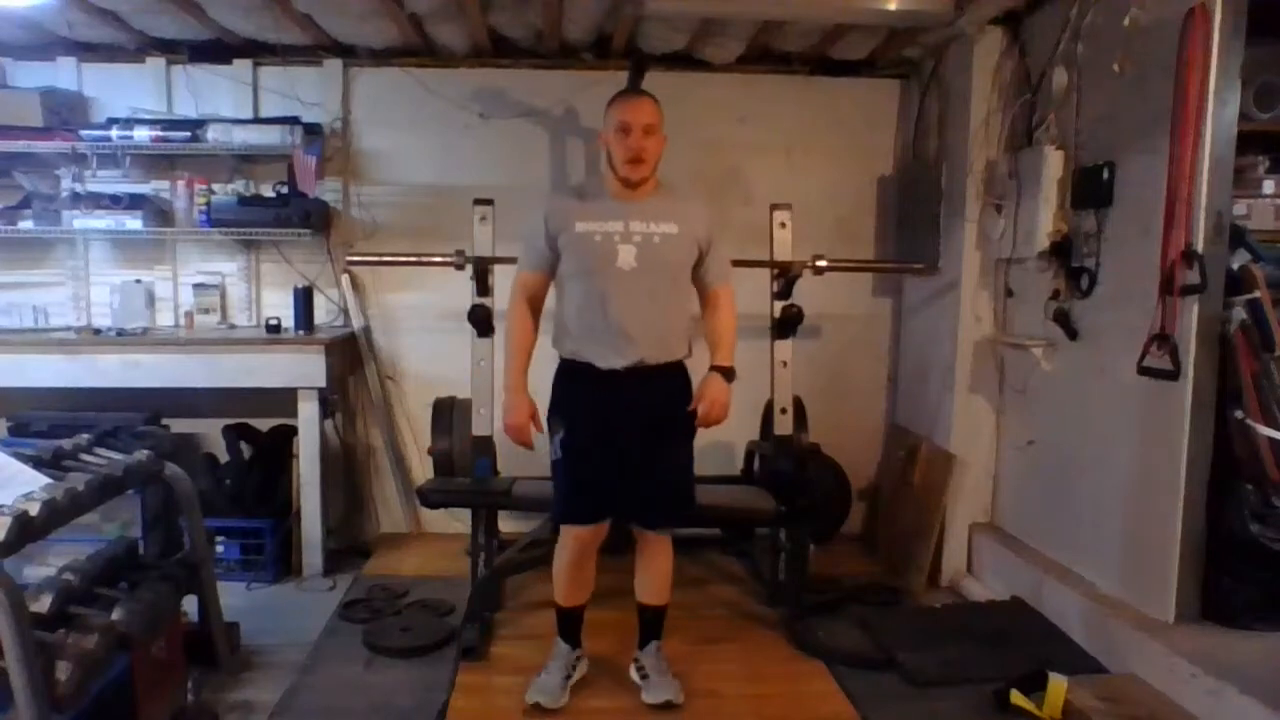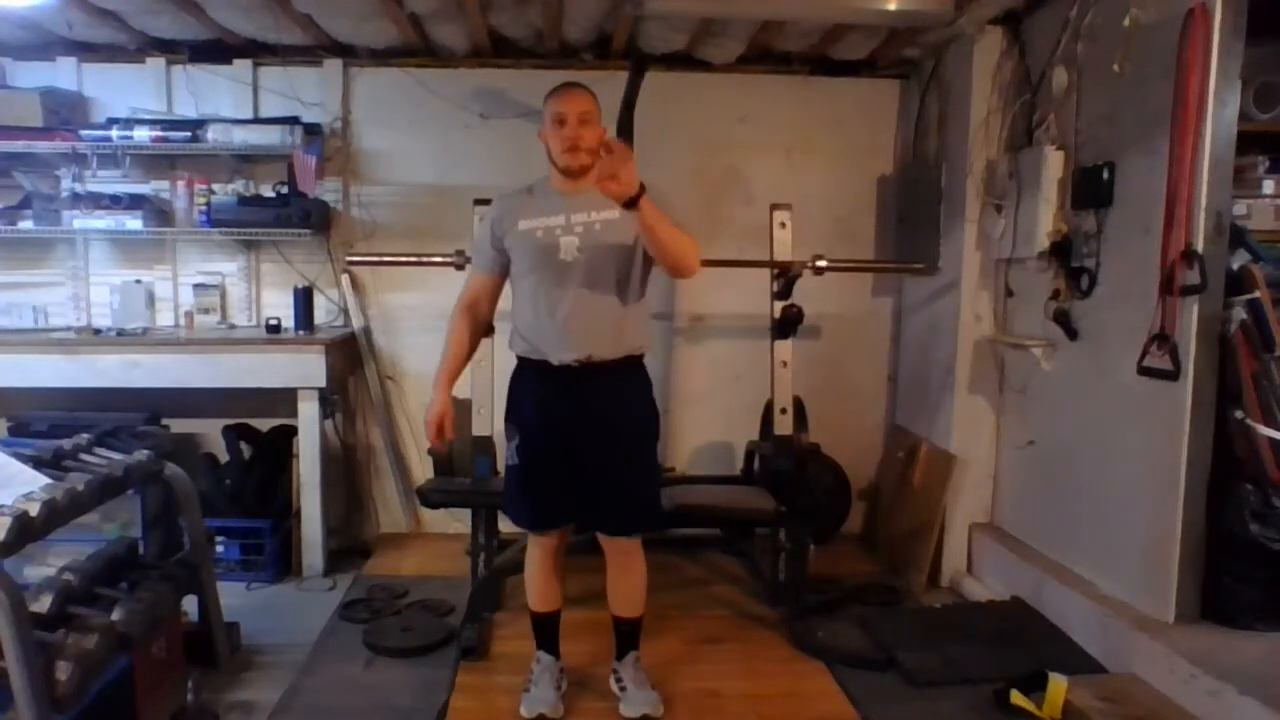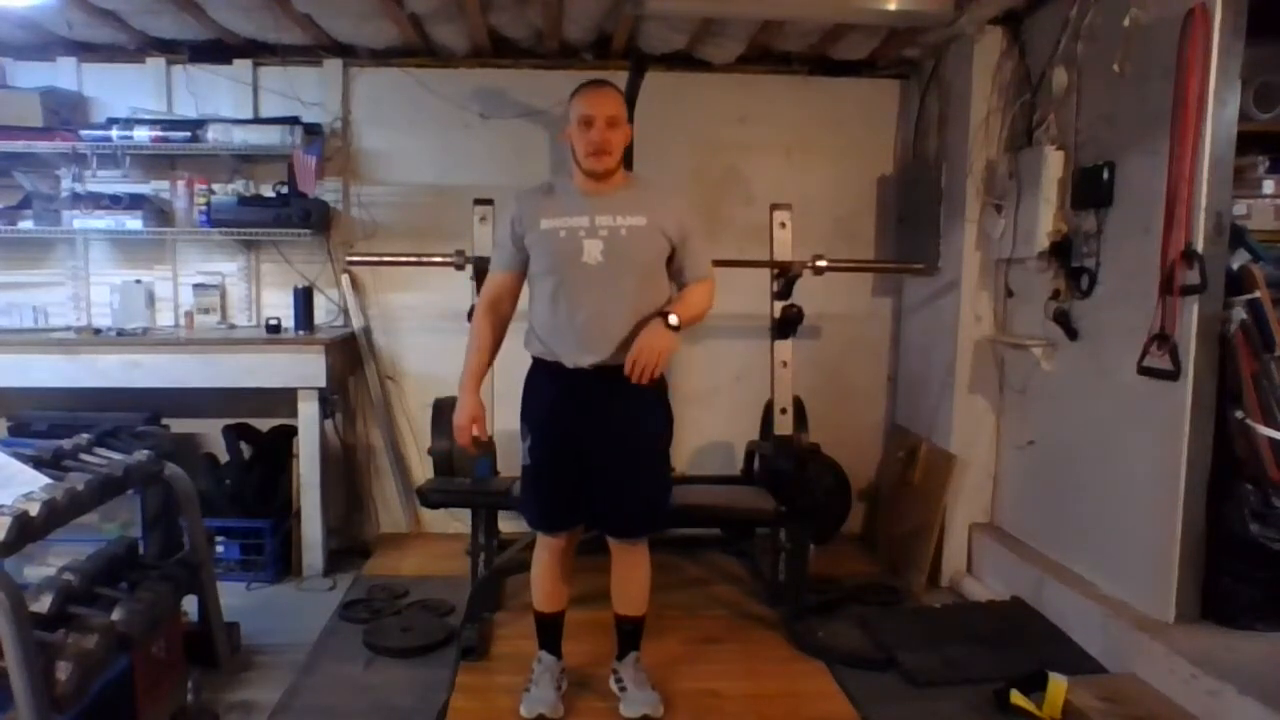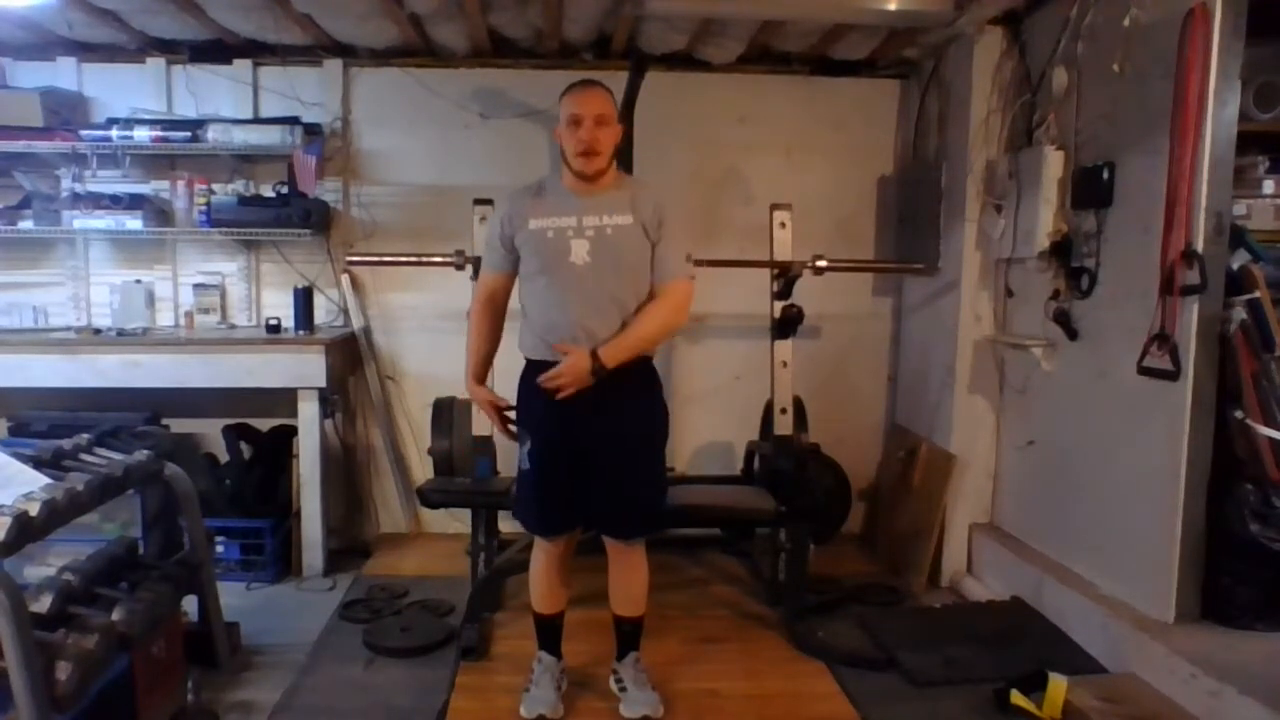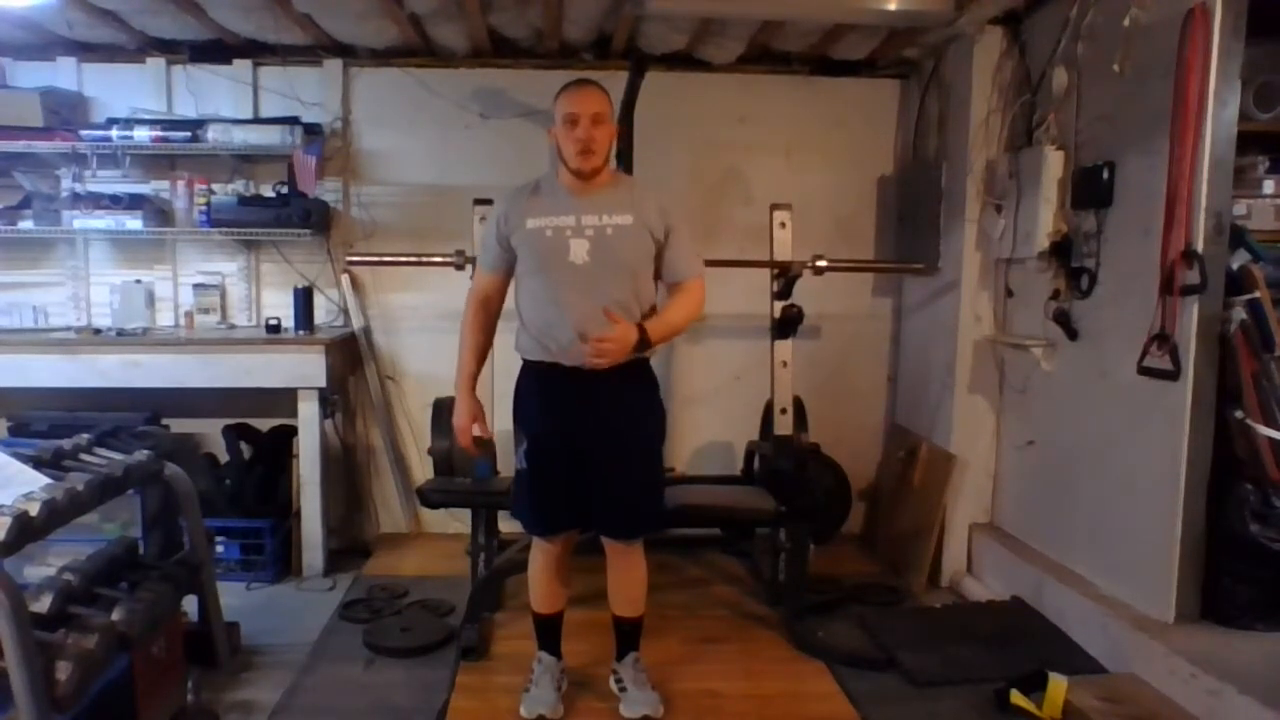
dt=1s
person 1, frame 1
left shoulder: (691, 218)
right shoulder: (564, 213)
left elbow: (718, 300)
right elbow: (525, 300)
left wrist: (721, 370)
right wrist: (515, 387)
left hip: (662, 390)
right hip: (584, 387)
left knee: (654, 531)
right knee: (580, 532)
left ankle: (649, 653)
right ankle: (568, 650)
person 1, frame 2
left shoulder: (634, 204)
right shoulder: (510, 212)
left elbow: (686, 265)
right elbow: (474, 305)
left wrist: (634, 199)
right wrist: (443, 387)
left hip: (618, 385)
right hip: (539, 386)
left knee: (622, 537)
right knee: (545, 536)
left ankle: (627, 664)
right ankle: (547, 663)
person 1, frame 3
left shoulder: (660, 209)
right shoulder: (532, 209)
left elbow: (703, 285)
right elbow: (494, 302)
left wrist: (667, 321)
right wrist: (469, 388)
left hip: (634, 392)
right hip: (554, 389)
left knee: (630, 536)
right knee: (553, 535)
left ankle: (628, 663)
right ankle: (549, 663)
person 1, frame 4
left shoulder: (649, 206)
right shoulder: (522, 209)
left elbow: (675, 302)
right elbow: (489, 296)
left wrist: (597, 361)
right wrist: (476, 378)
left hip: (628, 390)
right hip: (546, 391)
left knee: (627, 537)
right knee: (552, 536)
left ankle: (628, 664)
right ankle: (548, 663)
person 1, frame 5
left shoulder: (648, 207)
right shoulder: (518, 208)
left elbow: (691, 292)
right elbow: (483, 301)
left wrist: (640, 336)
right wrist: (465, 390)
left hip: (626, 390)
right hip: (545, 388)
left knee: (625, 537)
right knee: (549, 536)
left ankle: (628, 665)
right ankle: (548, 663)
